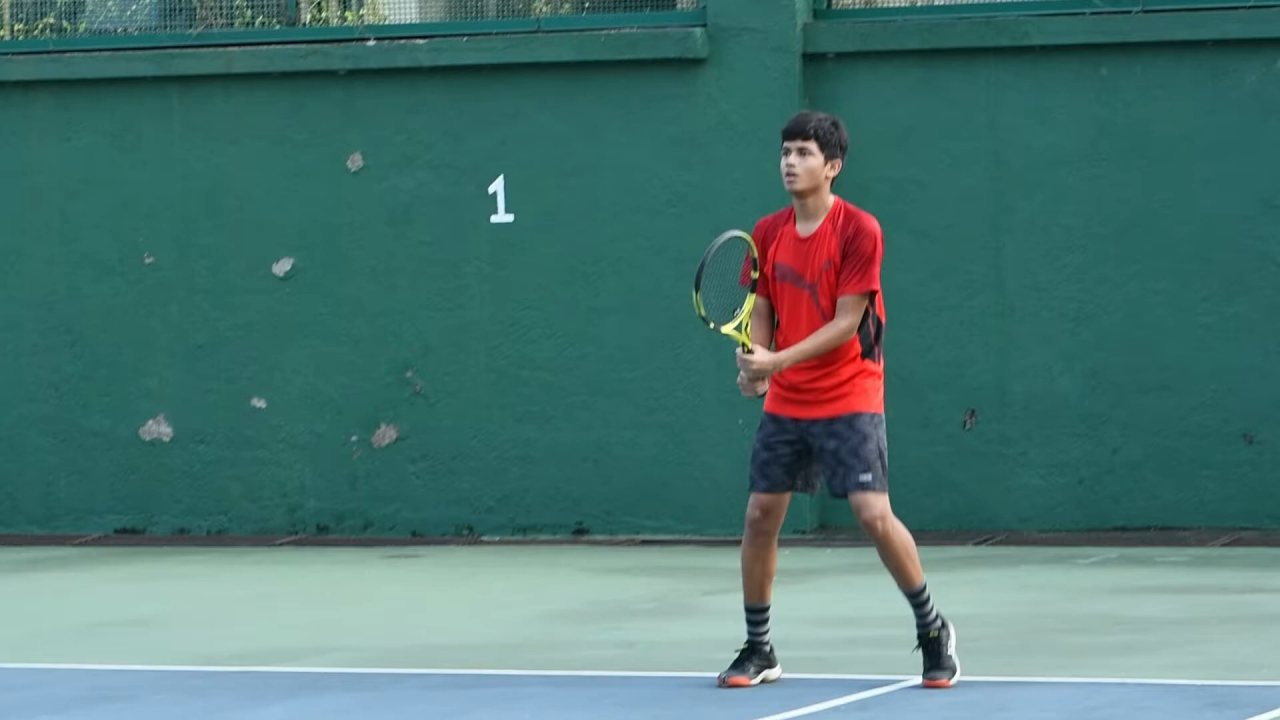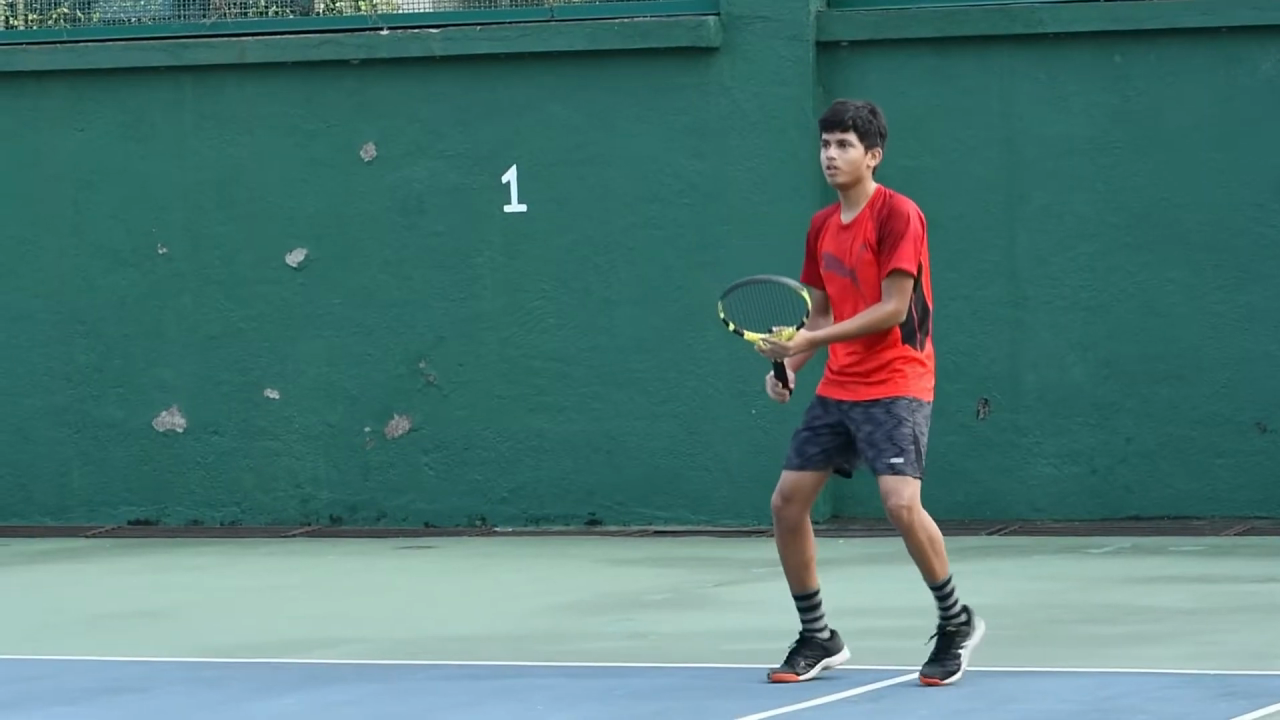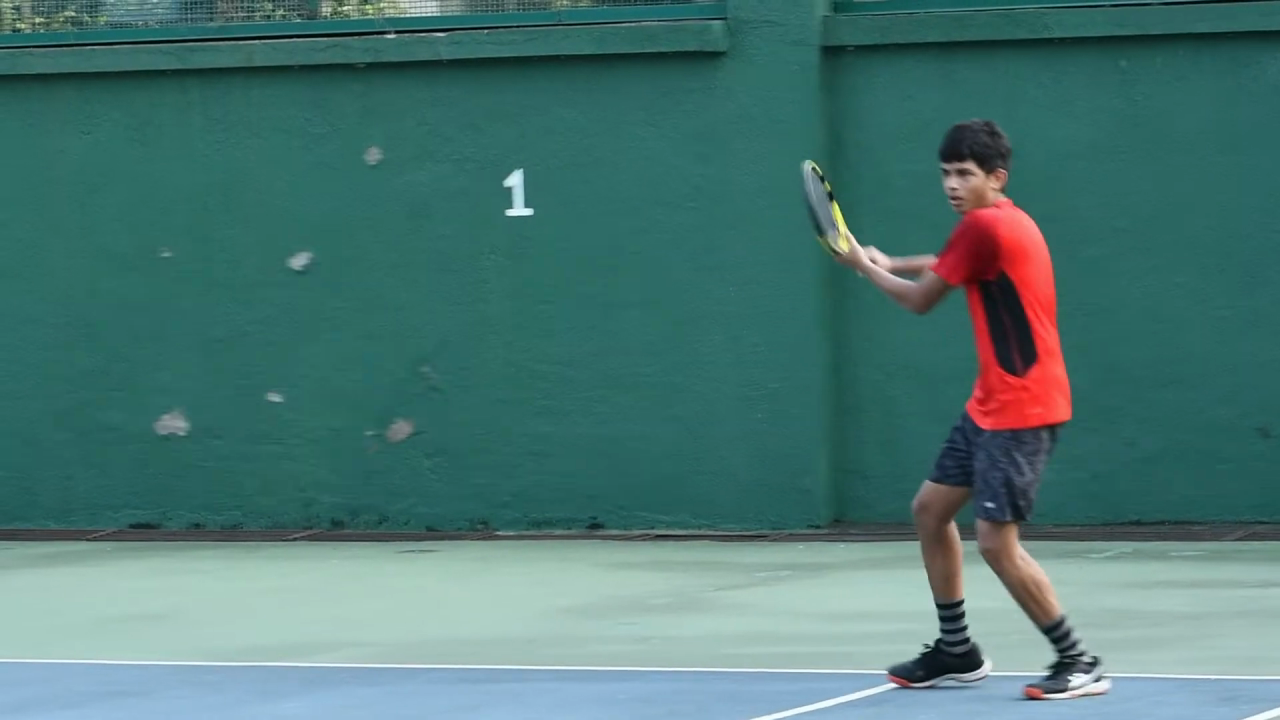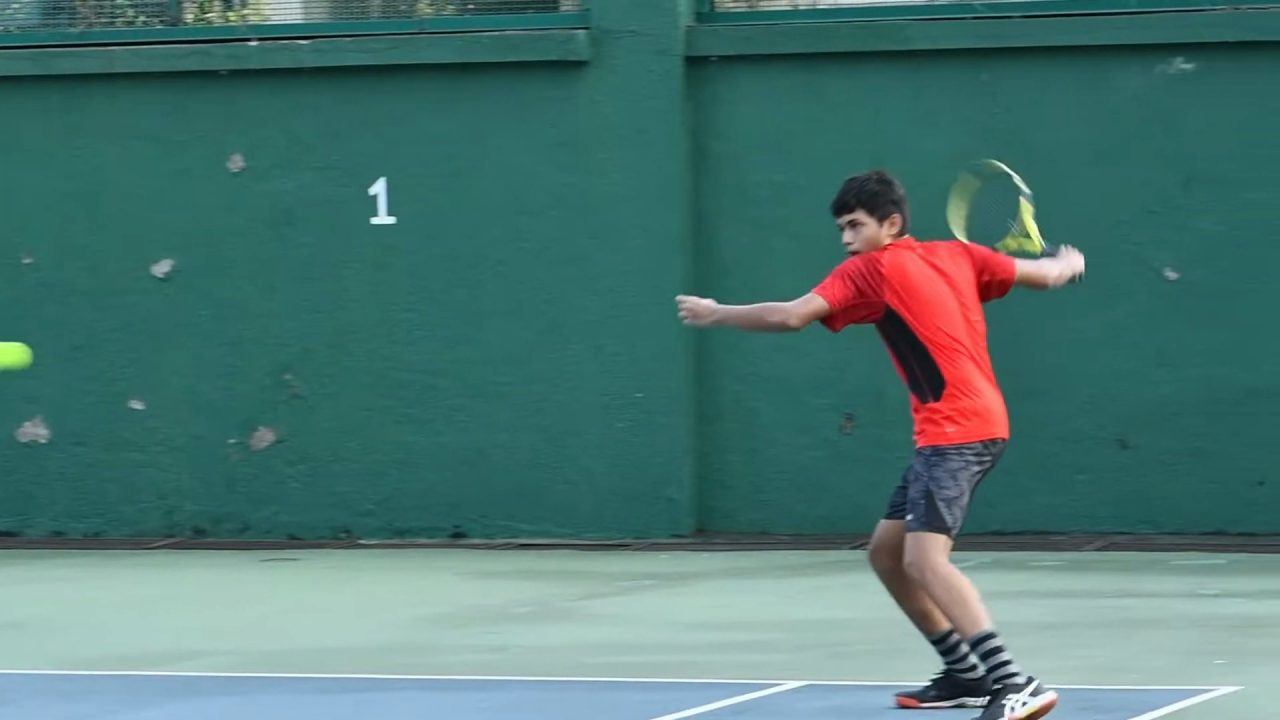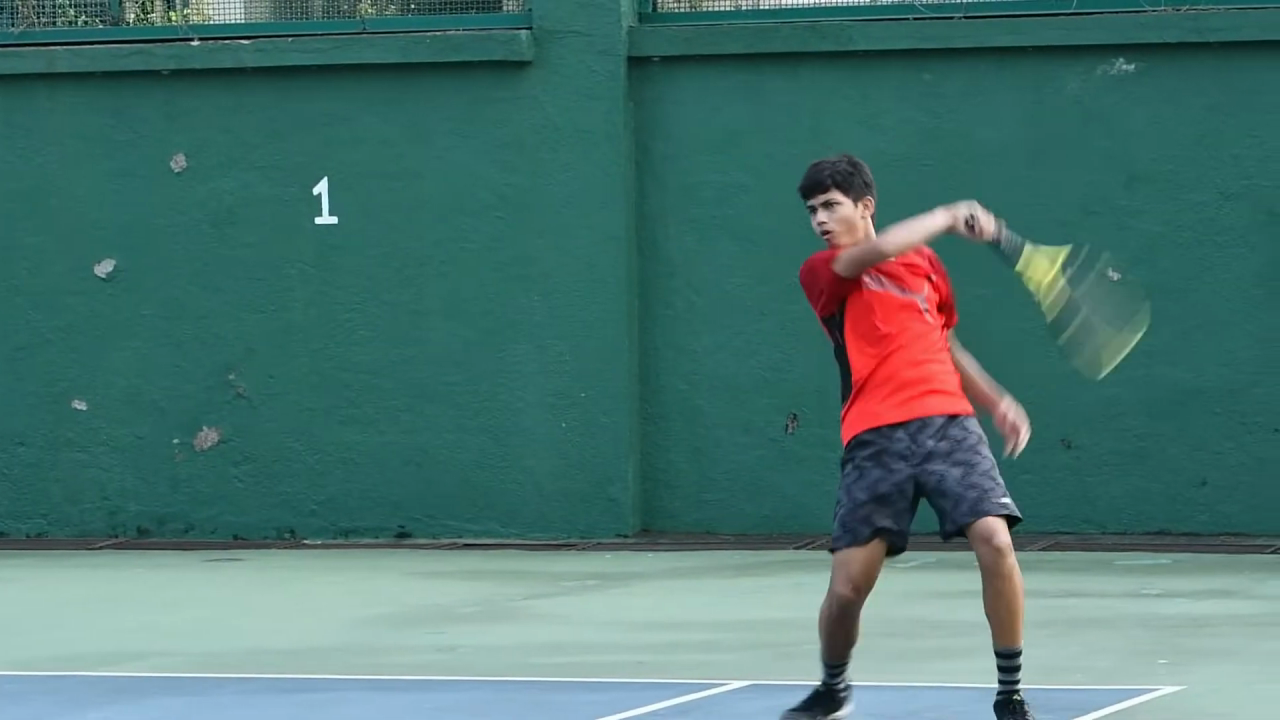
dt=1s
person 1, frame 1
left shoulder: (860, 230)
right shoulder: (768, 232)
left elbow: (846, 323)
left wrist: (778, 360)
right wrist: (754, 364)
left hip: (849, 399)
right hip: (785, 403)
left knee: (873, 515)
right knee: (759, 517)
left ankle: (932, 628)
right ankle: (758, 649)
person 1, frame 2
left shoulder: (899, 213)
right shoulder: (822, 225)
left elbow: (894, 307)
left wrist: (811, 338)
right wrist: (791, 362)
left hip: (897, 384)
right hip: (838, 387)
left knee: (900, 503)
right knee: (786, 503)
left ankle: (956, 622)
right ankle: (817, 638)
person 1, frame 3
left shoulder: (985, 224)
right shoulder: (1007, 220)
left elbow: (920, 301)
left wrist: (864, 265)
right wrist: (894, 263)
left hip: (1023, 408)
right hip: (990, 404)
left knee: (997, 542)
right knee: (930, 510)
left ankle: (1081, 663)
right ankle: (957, 646)
person 1, frame 4
left shoulder: (870, 269)
right shoulder: (958, 253)
left elbow: (792, 316)
right elbow: (1041, 273)
left wrist: (715, 312)
right wrist: (1070, 262)
left hip: (955, 433)
right hip: (970, 428)
left knee: (924, 559)
right knee: (884, 553)
right ankle: (965, 674)
person 1, frame 5
left shoulder: (926, 263)
right shoulder: (818, 271)
right elbow: (881, 249)
left wrist: (998, 402)
right wrist: (955, 215)
left hip: (950, 424)
right hip: (874, 439)
left knee: (995, 545)
right knee: (847, 586)
